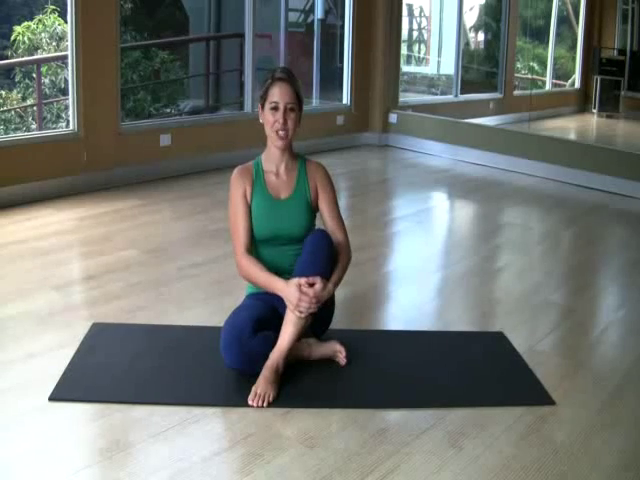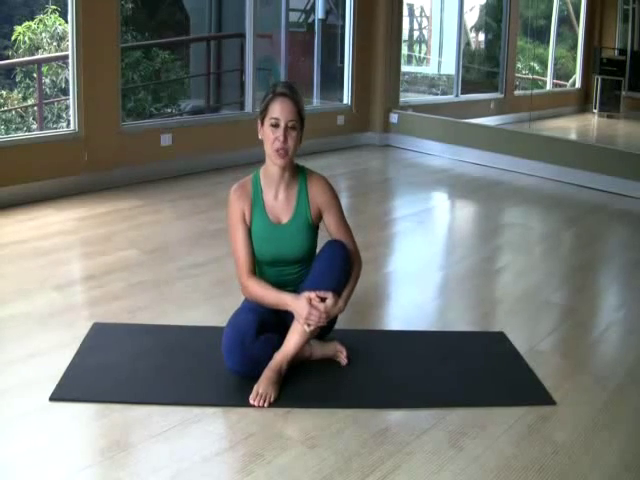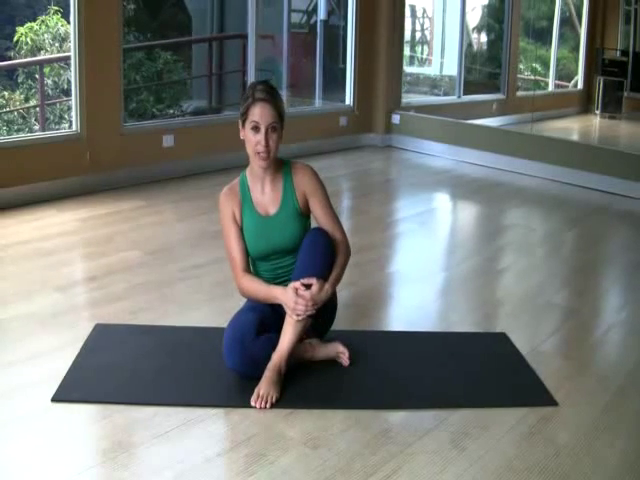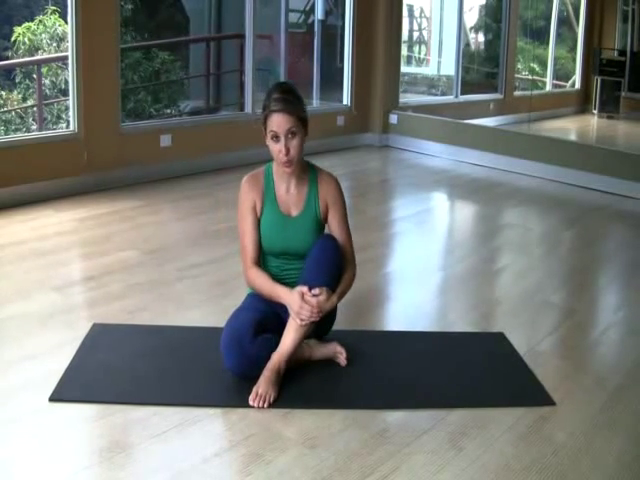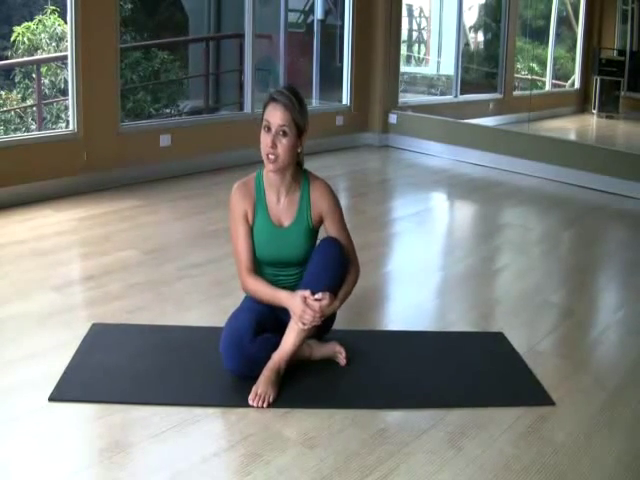
dt=1s
person 1, frame 1
left shoulder: (315, 174)
right shoulder: (243, 177)
left elbow: (342, 245)
right elbow: (243, 258)
left wrist: (328, 286)
right wrist: (283, 287)
left hip: (309, 303)
right hip: (265, 296)
left knee: (318, 241)
right knee: (234, 347)
left ankle: (276, 361)
right ankle: (307, 348)
person 1, frame 2
left shoulder: (318, 188)
right shoulder: (241, 194)
left elbow: (353, 257)
right elbow: (247, 280)
left wrist: (339, 301)
right wrist: (291, 302)
left hip: (312, 306)
right hip: (267, 303)
left knee: (336, 253)
right knee: (235, 351)
left ankle: (278, 363)
right ankle: (309, 349)
person 1, frame 3
left shoulder: (303, 177)
right shoulder: (231, 196)
left elbow: (341, 244)
right elbow: (243, 279)
left wrist: (326, 288)
right wrist: (281, 294)
left hip: (310, 305)
right hip: (267, 300)
left knee: (318, 238)
right knee: (236, 351)
left ankle: (278, 362)
right ankle: (311, 349)
person 1, frame 4
left shoulder: (327, 186)
right shoulder: (252, 185)
left elbow: (348, 262)
right elbow: (251, 269)
left wrist: (332, 298)
right wrist: (287, 295)
left hip: (311, 306)
right hip: (269, 298)
left knee: (327, 247)
right knee: (234, 352)
left ankle: (277, 362)
right ankle: (308, 350)
person 1, frame 5
left shoulder: (319, 193)
right shoulder: (243, 193)
left elbow: (351, 264)
right elbow: (247, 277)
left wrist: (334, 301)
right wrist: (287, 299)
left hip: (308, 308)
right hip: (266, 300)
left knee: (330, 249)
right knee: (233, 352)
left ankle: (277, 363)
right ankle: (308, 350)
